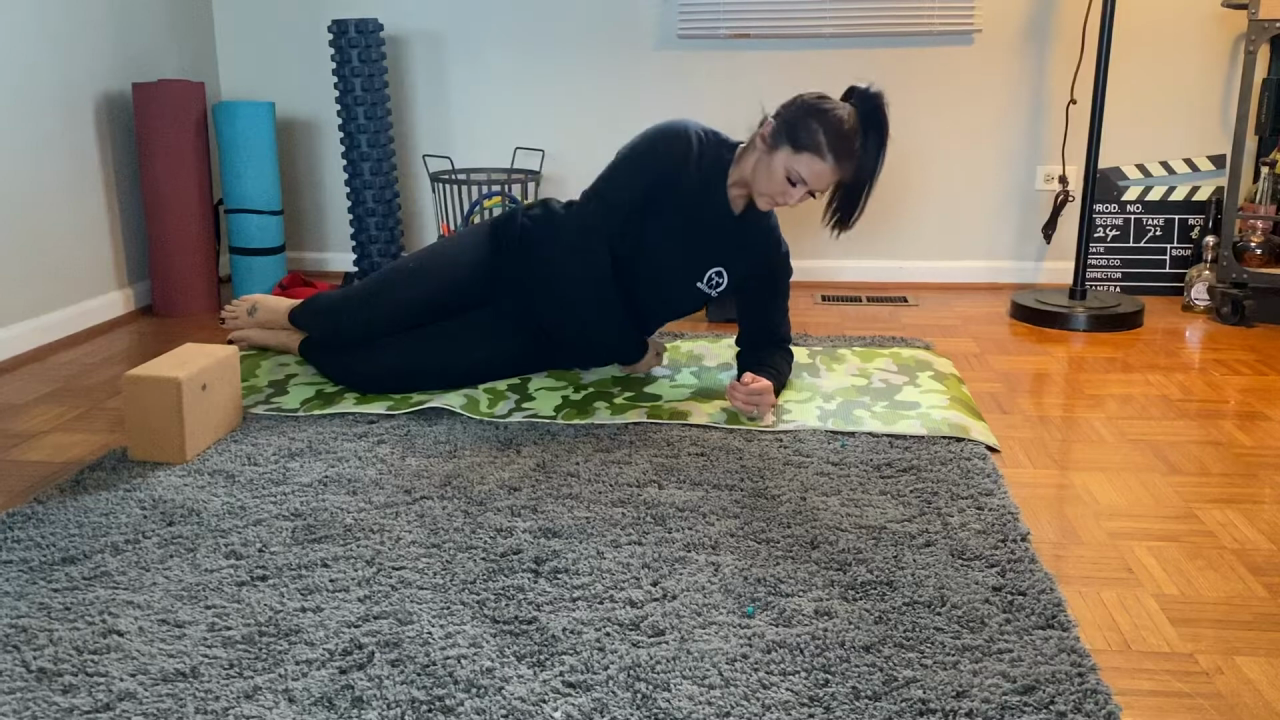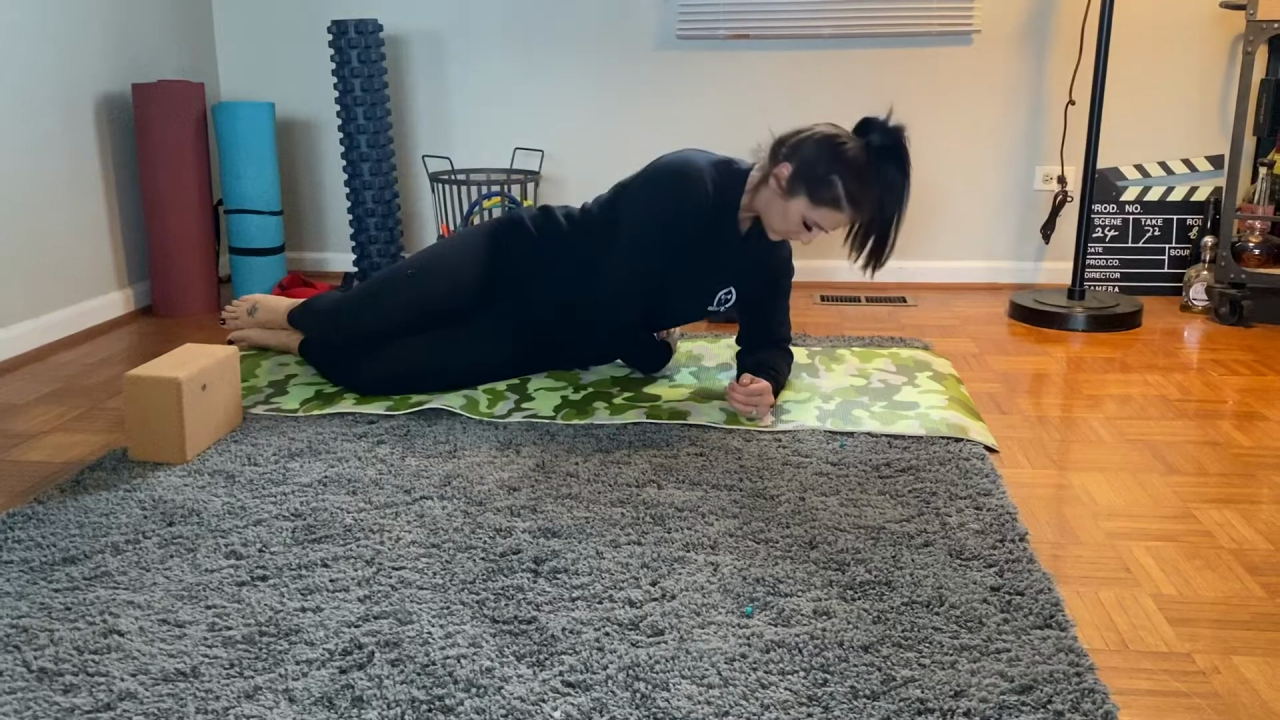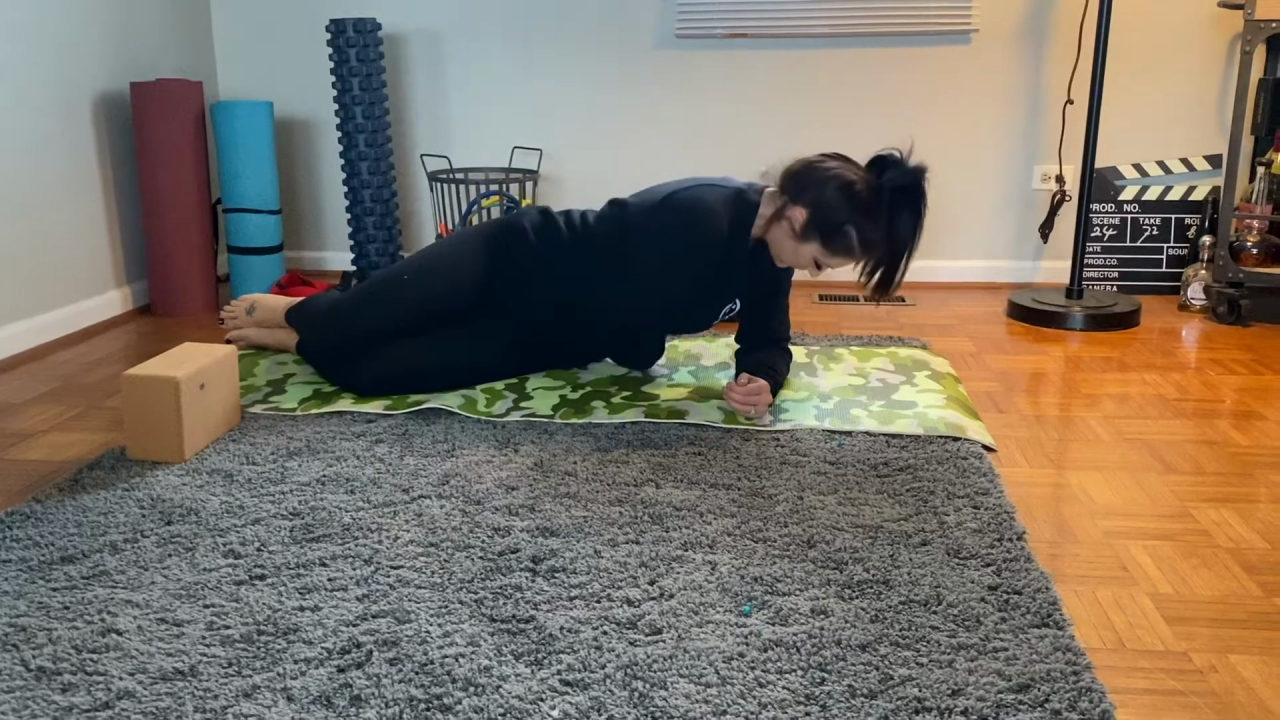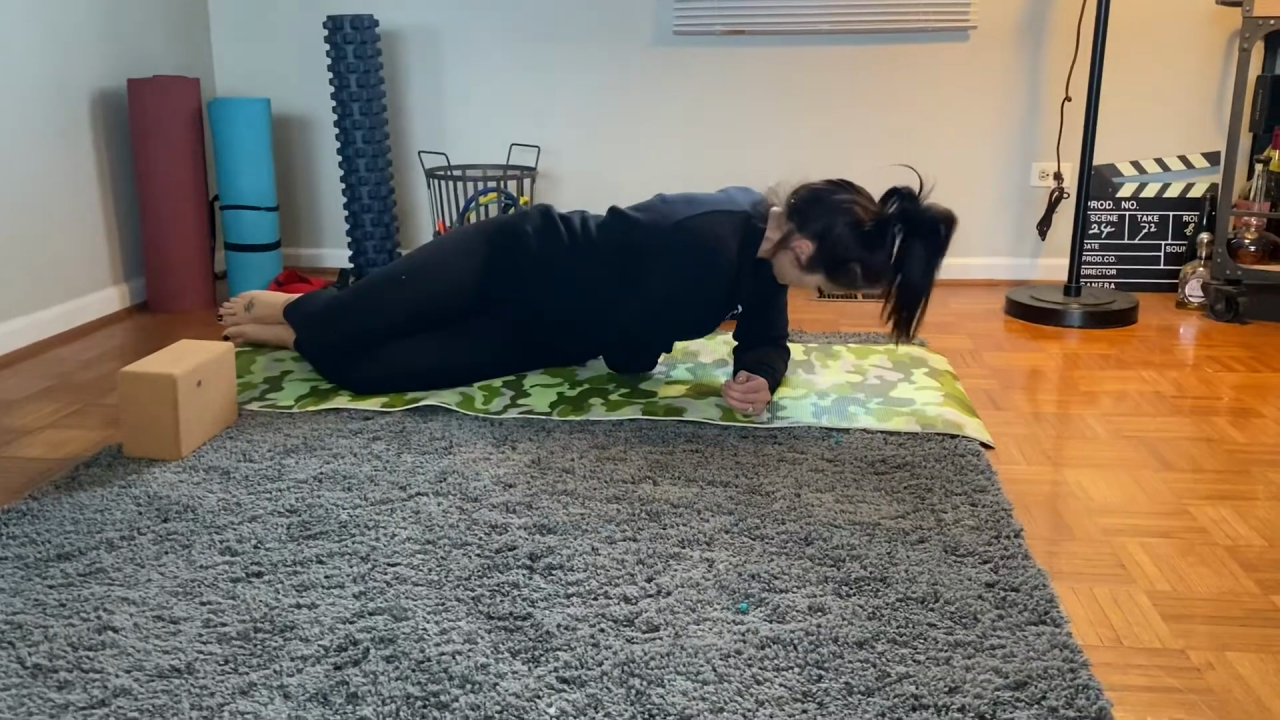
dt=0.4s
person 1, frame 1
left shoulder: (763, 251)
right shoulder: (678, 149)
left elbow: (768, 341)
right elbow: (583, 234)
left wrist: (761, 381)
right wrist: (631, 349)
left hip: (552, 340)
right hip: (512, 258)
left knee: (369, 370)
right knee: (353, 321)
left ankle: (291, 343)
right ankle: (286, 311)
person 1, frame 2
left shoulder: (768, 260)
right shoulder: (685, 182)
left elbow: (769, 344)
right elbow: (617, 296)
left wrist: (760, 383)
right wrist: (654, 354)
left hip: (549, 341)
right hip: (510, 261)
left knee: (367, 372)
right knee: (352, 326)
left ankle: (291, 344)
right ankle: (289, 313)
person 1, frame 3
left shoulder: (765, 257)
right shoulder: (700, 217)
left elbow: (767, 342)
right elbow: (631, 337)
left wrist: (760, 381)
right wrist: (653, 352)
left hip: (545, 340)
right hip: (507, 263)
left knee: (363, 373)
right knee: (348, 326)
left ankle: (287, 338)
right ankle: (287, 311)
person 1, frame 4
left shoulder: (766, 235)
right shoulder: (709, 244)
left elbow: (765, 339)
right elbow: (630, 350)
left wrist: (758, 379)
right wrist: (654, 352)
left hip: (542, 337)
right hip: (506, 262)
right knee: (346, 327)
left ankle: (282, 332)
right ankle: (284, 310)
